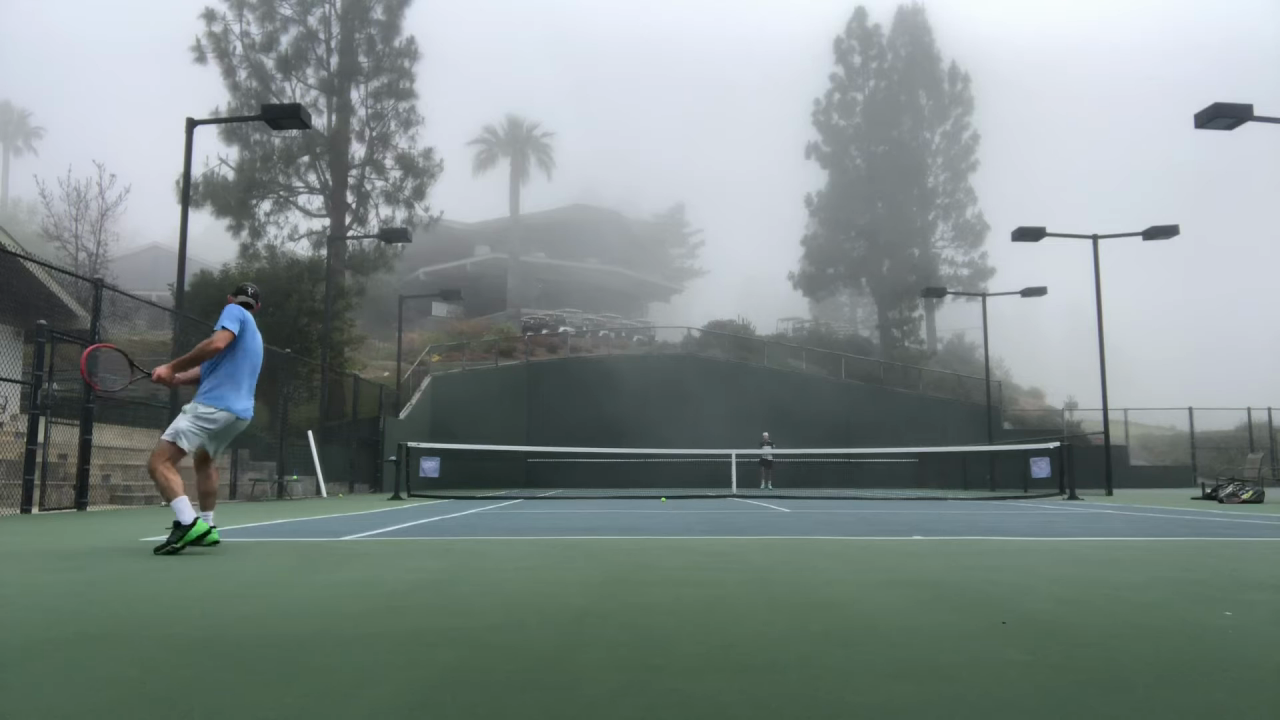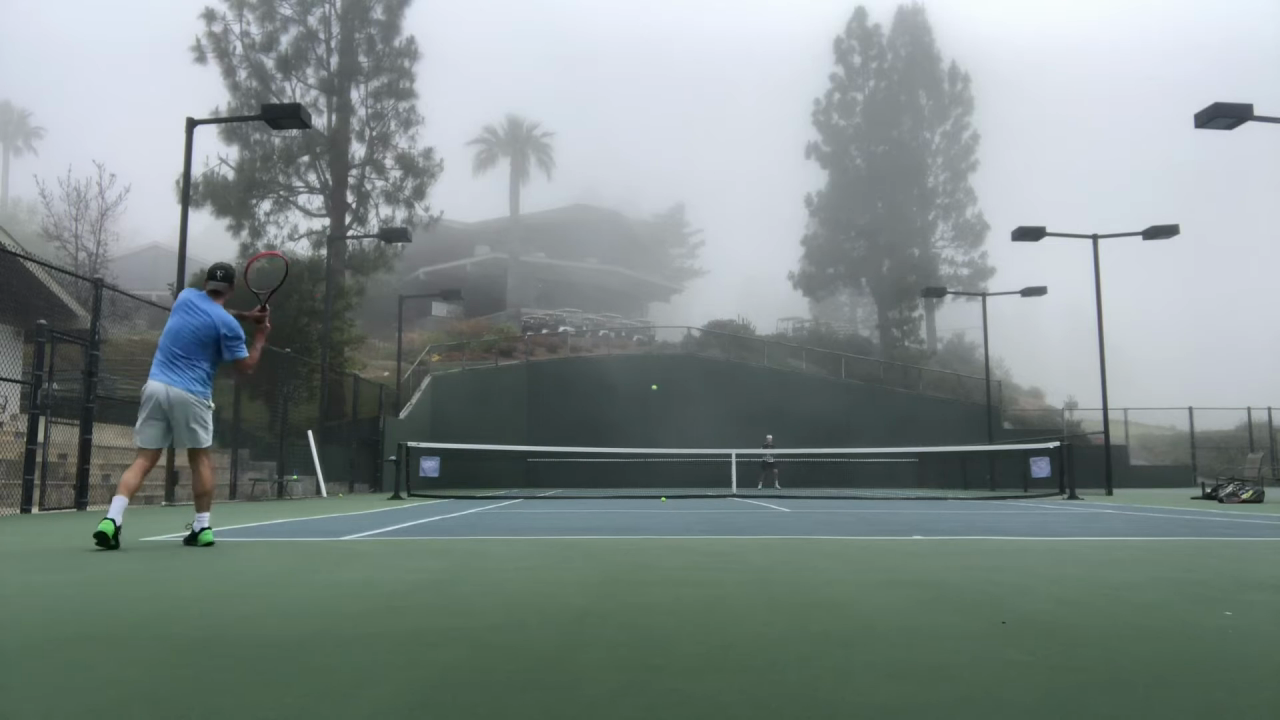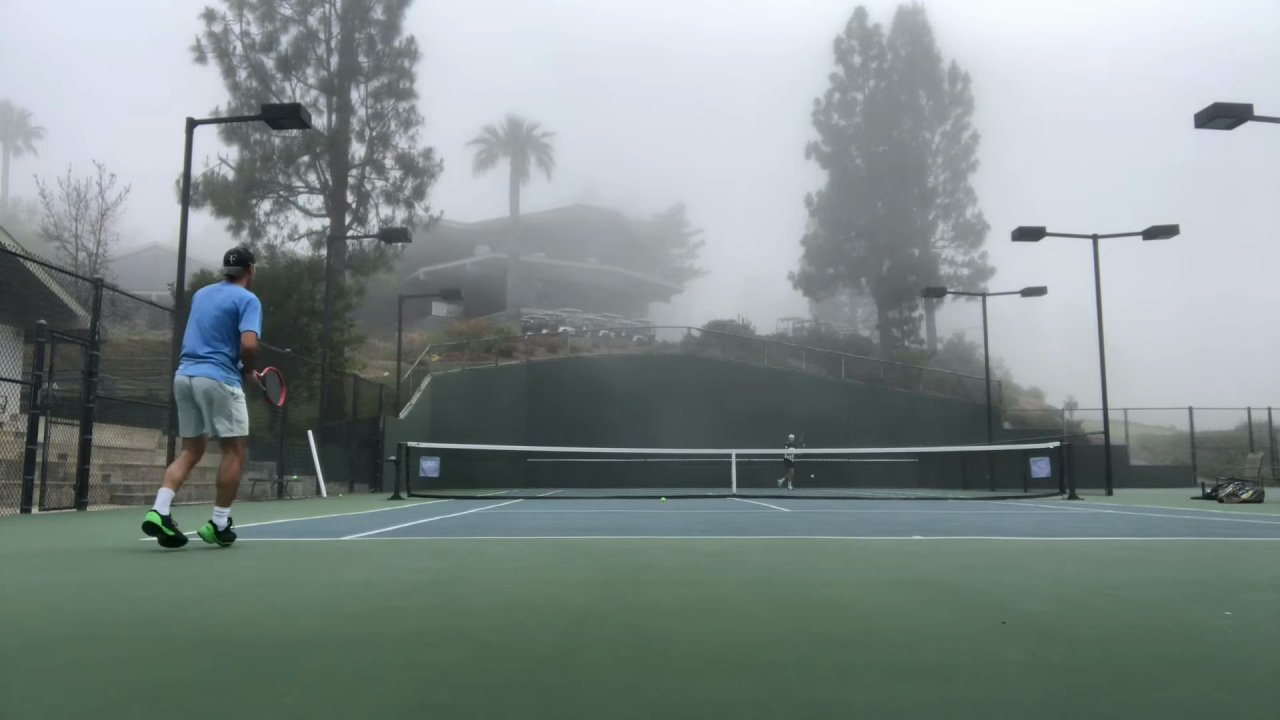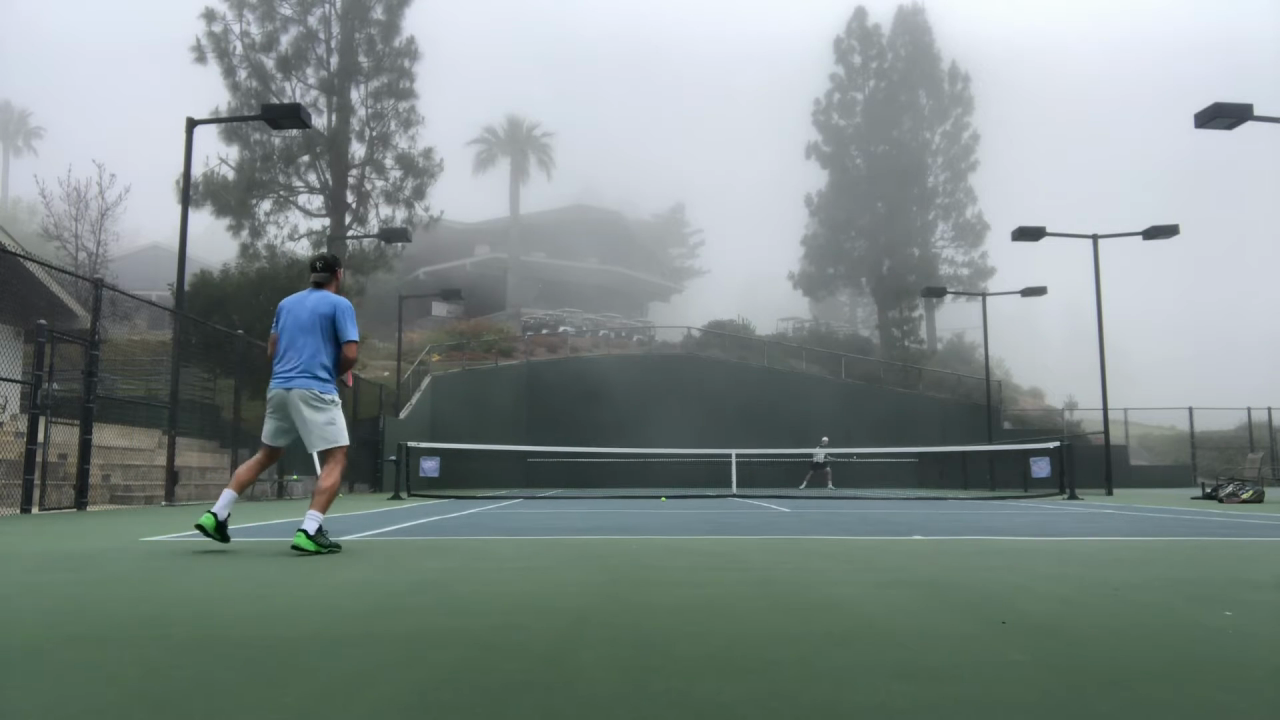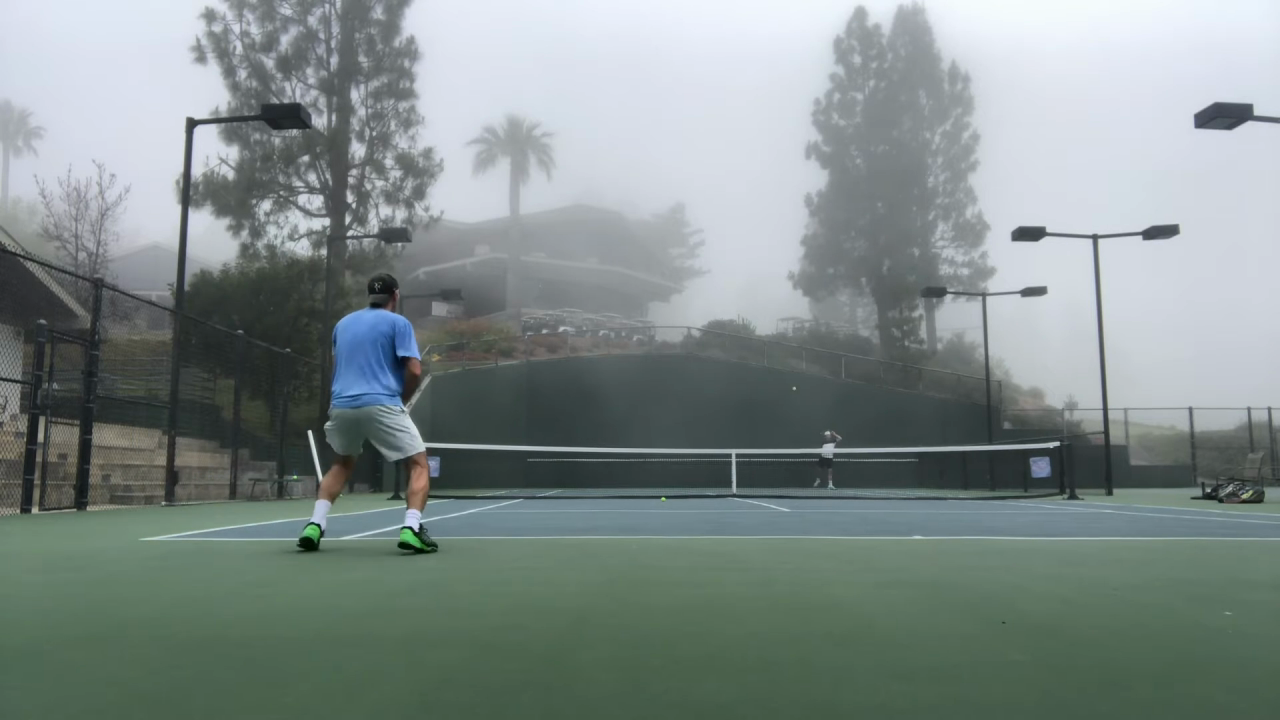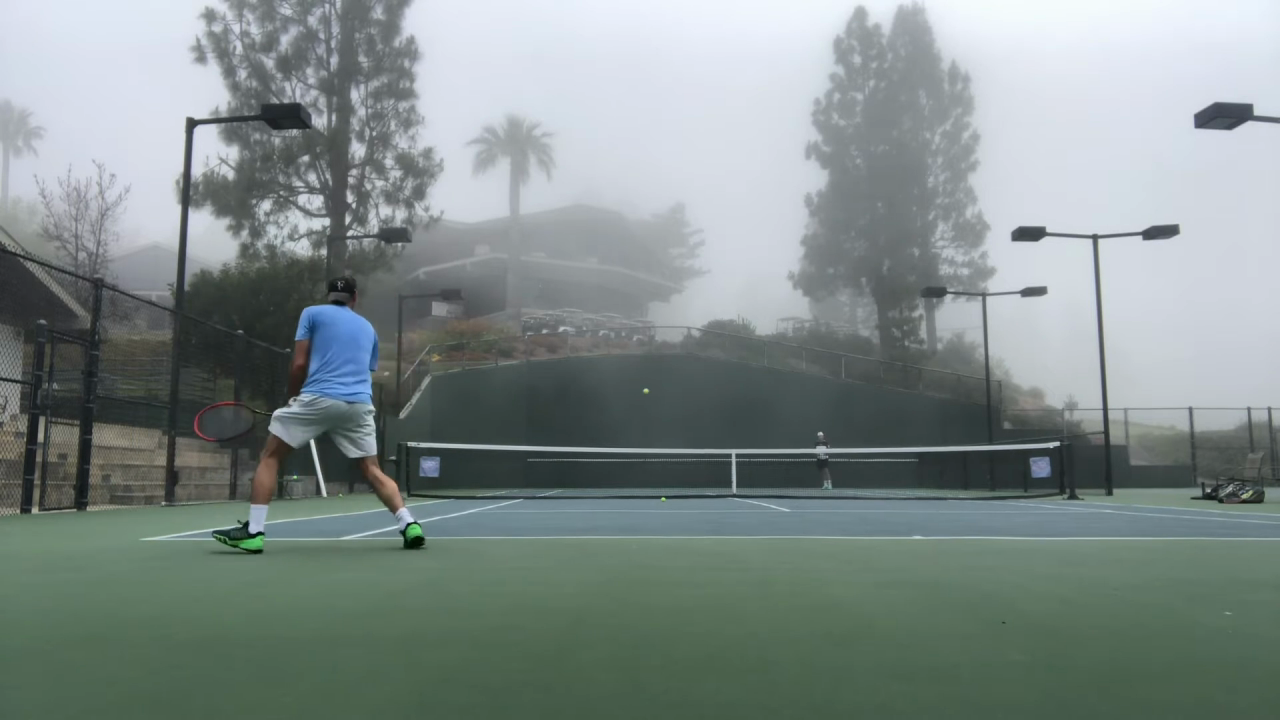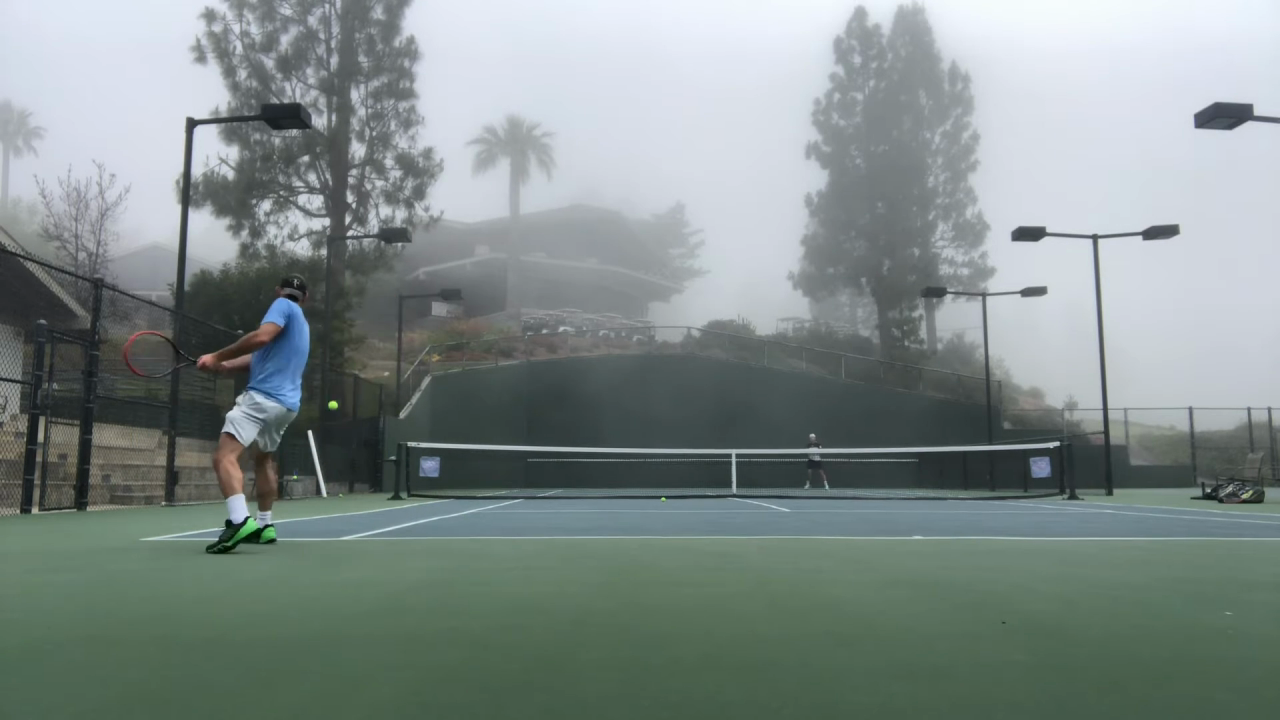
dt=0.5s
person 1, frame 1
left shoulder: (234, 312)
right shoulder: (253, 335)
left elbow: (218, 344)
right elbow: (205, 372)
left wrist: (171, 367)
right wrist: (174, 377)
left hip: (213, 406)
right hip: (238, 412)
left knee: (159, 463)
right knee: (203, 460)
left ankle: (187, 524)
right ankle: (205, 527)
person 1, frame 2
left shoulder: (185, 296)
right shoulder: (228, 324)
right elbow: (246, 367)
left wrist: (247, 316)
right wrist: (261, 337)
left hip: (156, 387)
right hip: (191, 395)
left knee: (145, 460)
right knee: (199, 459)
left ankle: (111, 521)
right ankle: (201, 528)
person 1, frame 3
left shoulder: (201, 294)
right shoulder: (248, 300)
right elbow: (249, 345)
right wrist: (247, 370)
left hip: (185, 376)
right hip: (219, 380)
left knee: (190, 452)
right knee: (235, 451)
left ankle: (159, 513)
right ankle: (218, 523)
person 1, frame 4
left shoulder: (286, 304)
right shoulder: (339, 305)
left elbow: (273, 350)
right elbow: (349, 355)
right wrist: (336, 373)
left hip: (279, 388)
right hip: (315, 390)
left knee: (266, 456)
right knee: (336, 460)
left ankle: (216, 515)
right ankle: (310, 531)
person 1, frame 5
left shoulder: (342, 323)
right shoulder: (398, 323)
right elbow: (414, 372)
right wrist: (401, 399)
left hip: (342, 406)
right hip: (382, 404)
left knee: (341, 465)
right knee: (419, 466)
left ankle: (315, 525)
right ankle: (412, 528)
person 1, frame 6
left shoulder: (313, 313)
right shoulder: (367, 329)
left elbow: (299, 362)
left wrist: (296, 397)
left hip: (319, 399)
right hip: (358, 404)
left knee: (270, 456)
right knee: (371, 472)
left ankle: (253, 532)
right ankle: (409, 525)
person 1, frame 7
left shoulder: (283, 306)
right shoulder: (301, 321)
left elbow: (261, 337)
right elbow: (259, 358)
left wrist: (217, 358)
right wrist: (226, 366)
left hip: (263, 399)
right hip: (286, 404)
left knee: (224, 457)
right knee: (264, 460)
left ankle: (240, 523)
right ankle: (265, 526)
